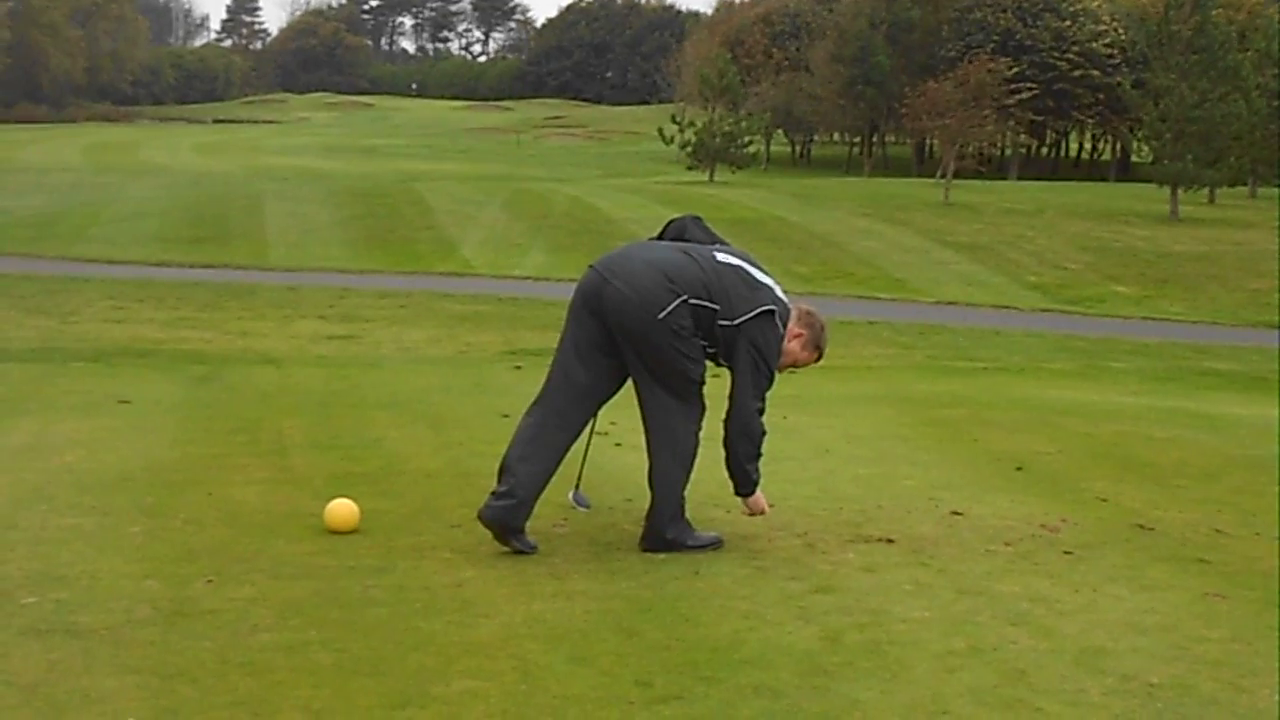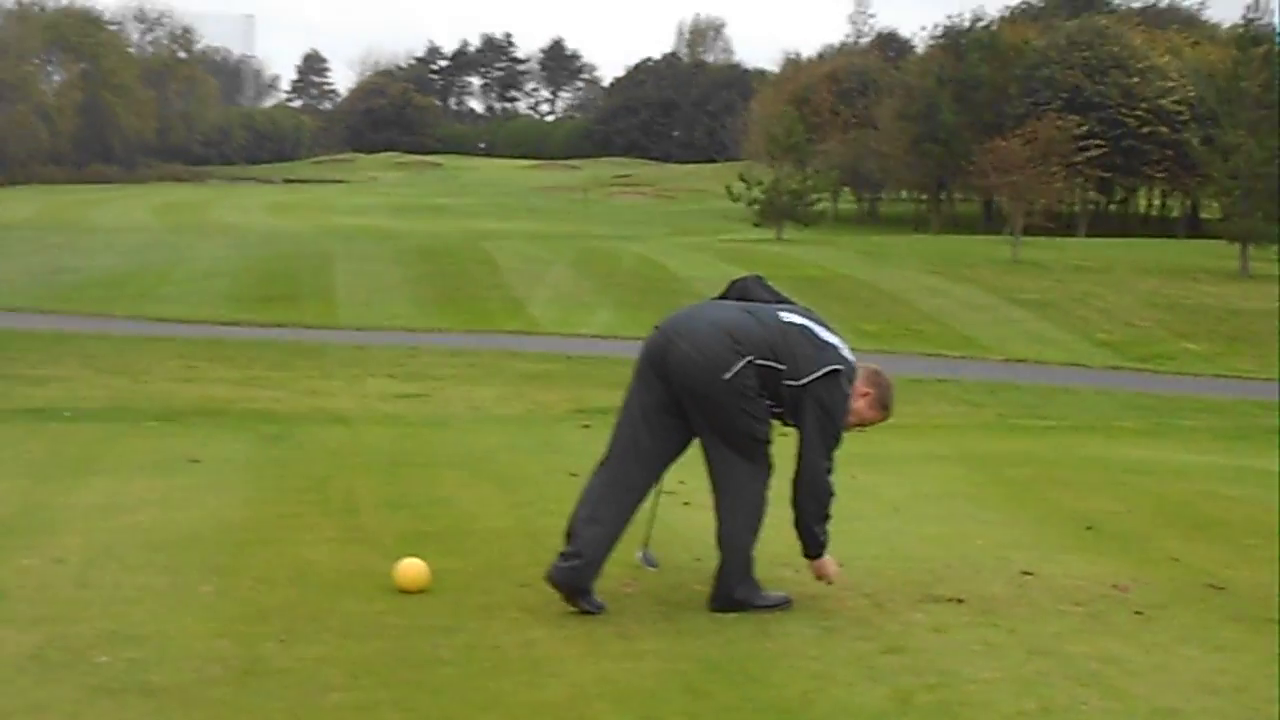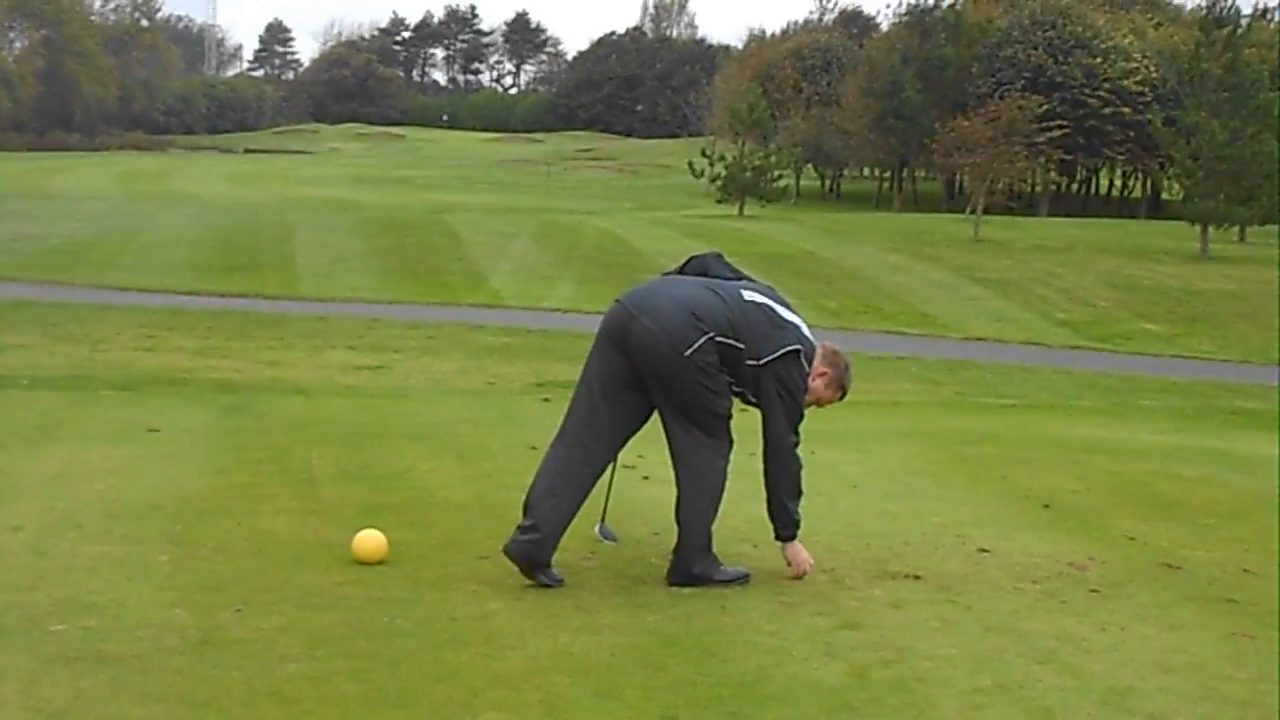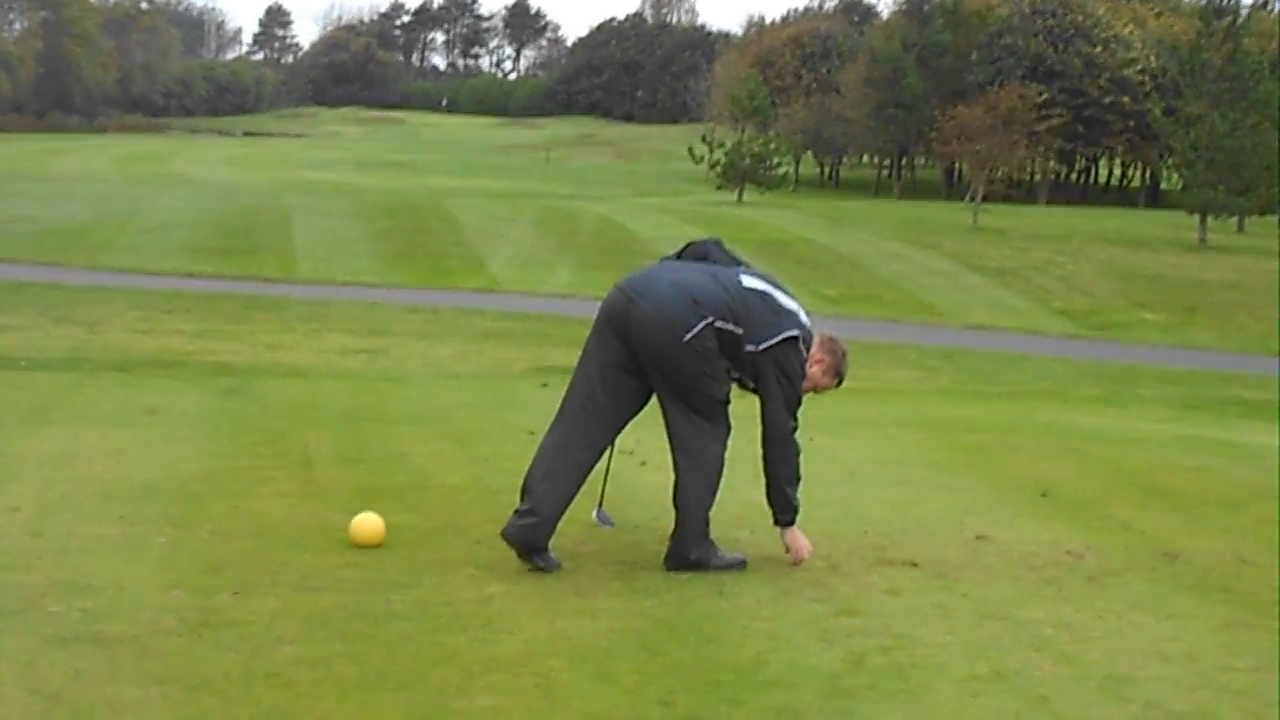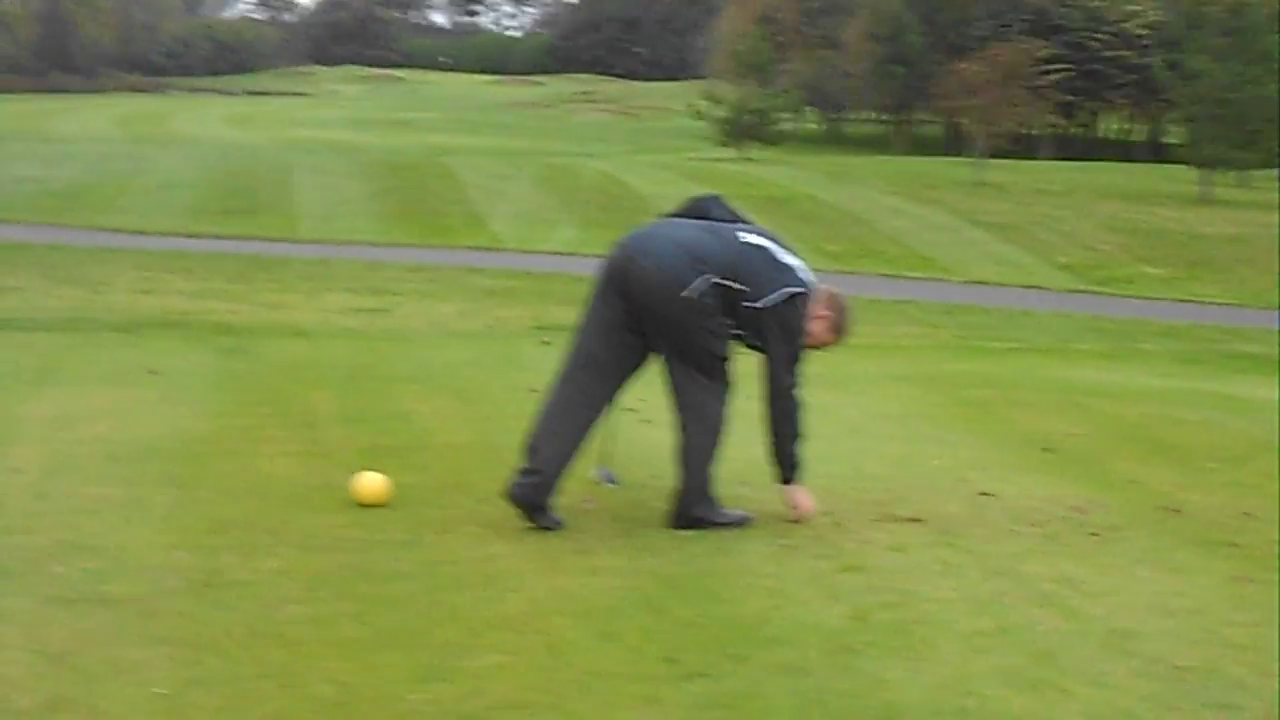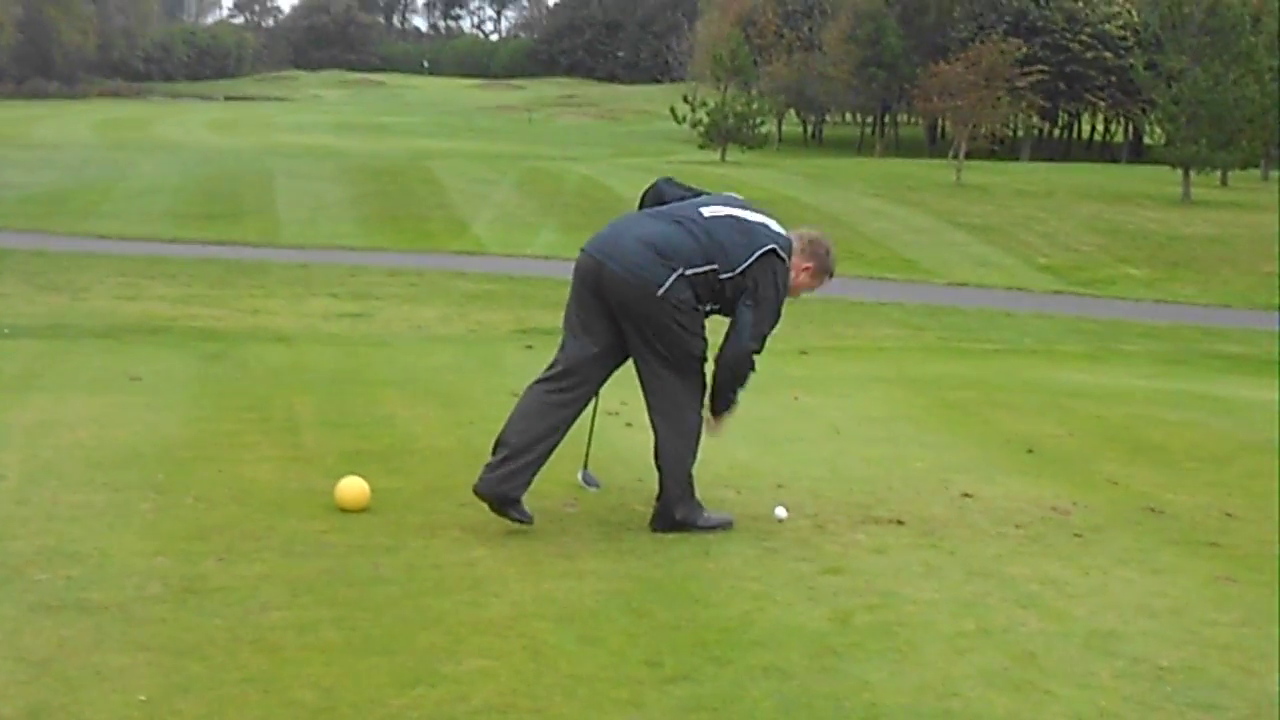
dt=0.5s
person 1, frame 1
left shoulder: (750, 281)
right shoulder: (765, 325)
left elbow: (685, 226)
right elbow: (744, 413)
right wrist: (747, 488)
left hip: (603, 276)
right hip: (652, 300)
left knee: (562, 403)
right knee: (680, 411)
left ankle: (506, 508)
right ankle: (667, 528)
person 1, frame 2
left shoulder: (810, 332)
right shoulder: (832, 384)
left elbow: (748, 287)
right elbow: (813, 472)
right wrist: (817, 552)
left hip: (671, 336)
right hip: (717, 361)
left knee: (628, 463)
right knee: (746, 470)
left ankle: (573, 569)
right ankle: (735, 588)
person 1, frame 3
left shoulder: (768, 307)
right shoulder: (791, 362)
left elbow: (708, 263)
right elbow: (781, 451)
right wrist: (789, 537)
left hip: (630, 310)
right hip: (677, 337)
left knee: (586, 437)
right knee: (707, 446)
left ankle: (532, 543)
right ankle: (694, 562)
person 1, frame 4
left shoulder: (766, 296)
right shoulder: (788, 347)
left elbow: (704, 249)
right elbow: (780, 436)
right wrist: (788, 523)
left hip: (628, 296)
right hip: (676, 323)
left knee: (584, 421)
right knee: (704, 433)
left ankle: (529, 526)
right ankle: (691, 548)
person 1, frame 5
left shoulder: (770, 254)
right shoulder: (788, 301)
left elbow: (705, 207)
right elbow: (781, 393)
right wrist: (790, 480)
left hip: (630, 253)
right hip: (679, 280)
left knee: (586, 378)
right knee: (706, 390)
left ankle: (532, 486)
right ankle: (695, 505)
person 1, frame 6
left shoulder: (739, 209)
right shoulder: (771, 268)
left elbow: (660, 192)
right elbow: (741, 348)
right wrist: (720, 408)
left hip: (602, 251)
right hip: (653, 280)
left knee: (570, 373)
right knee: (681, 393)
left ankle: (501, 479)
right ankle: (678, 508)
